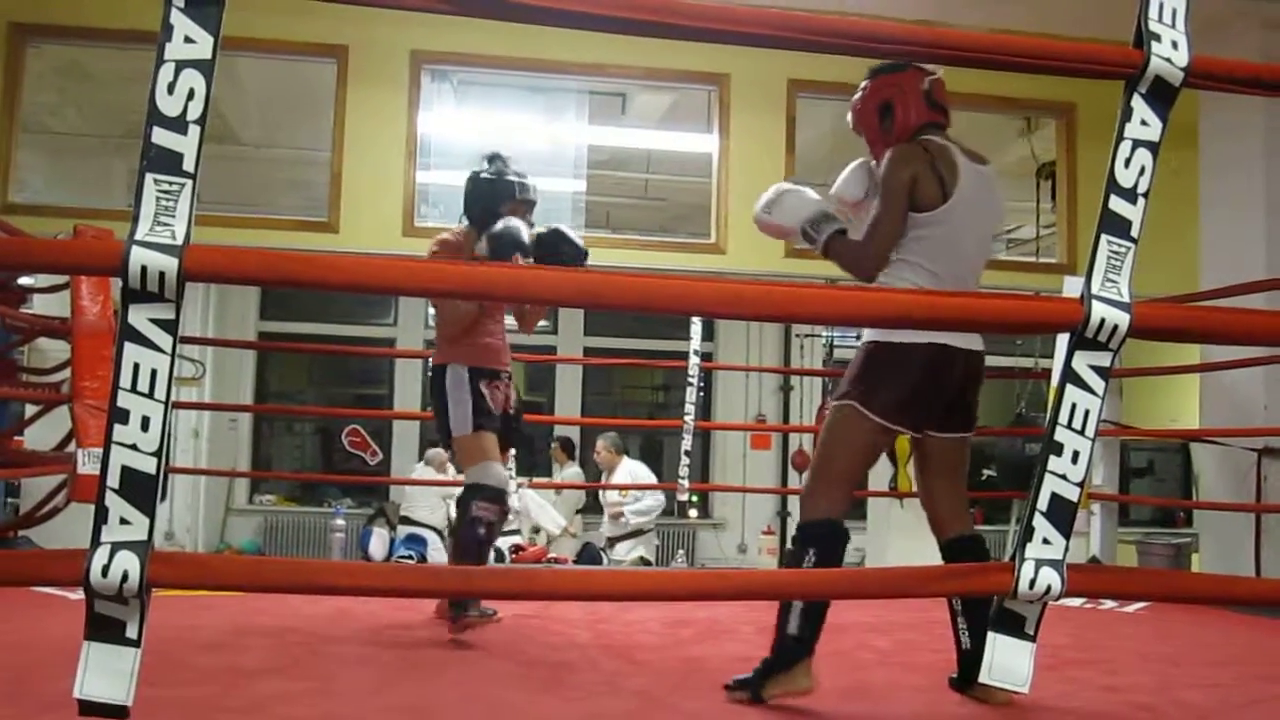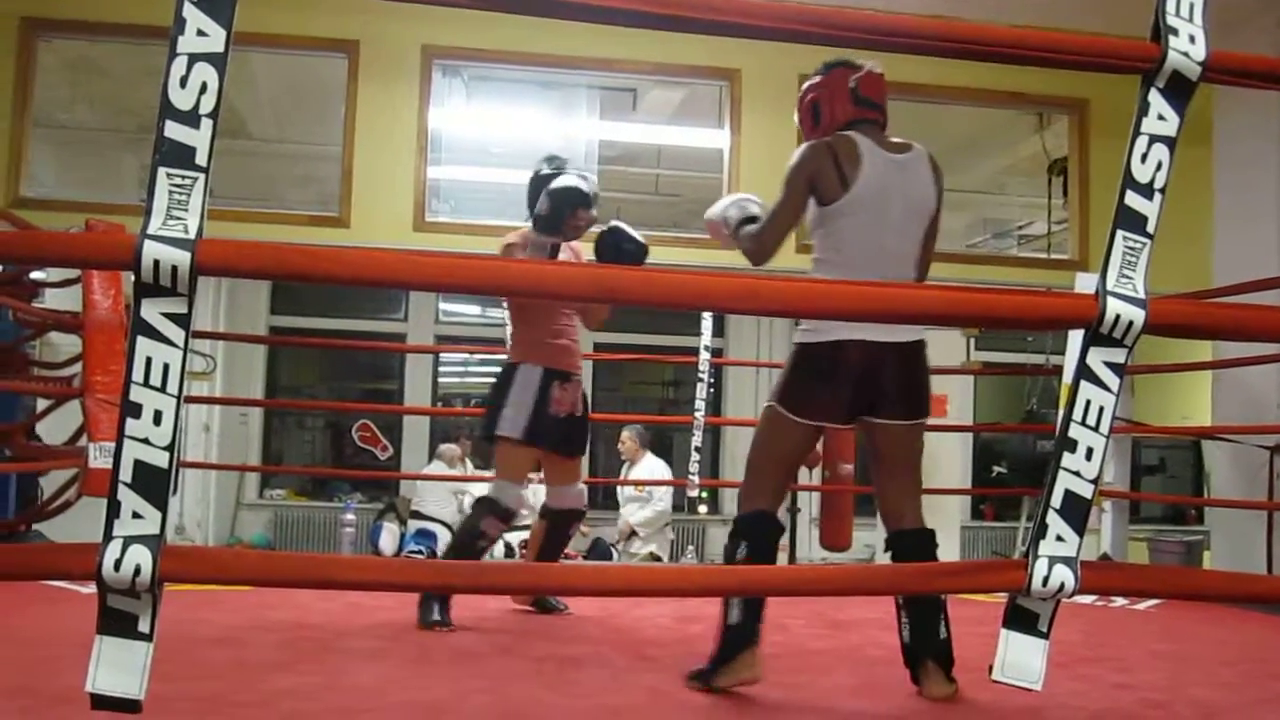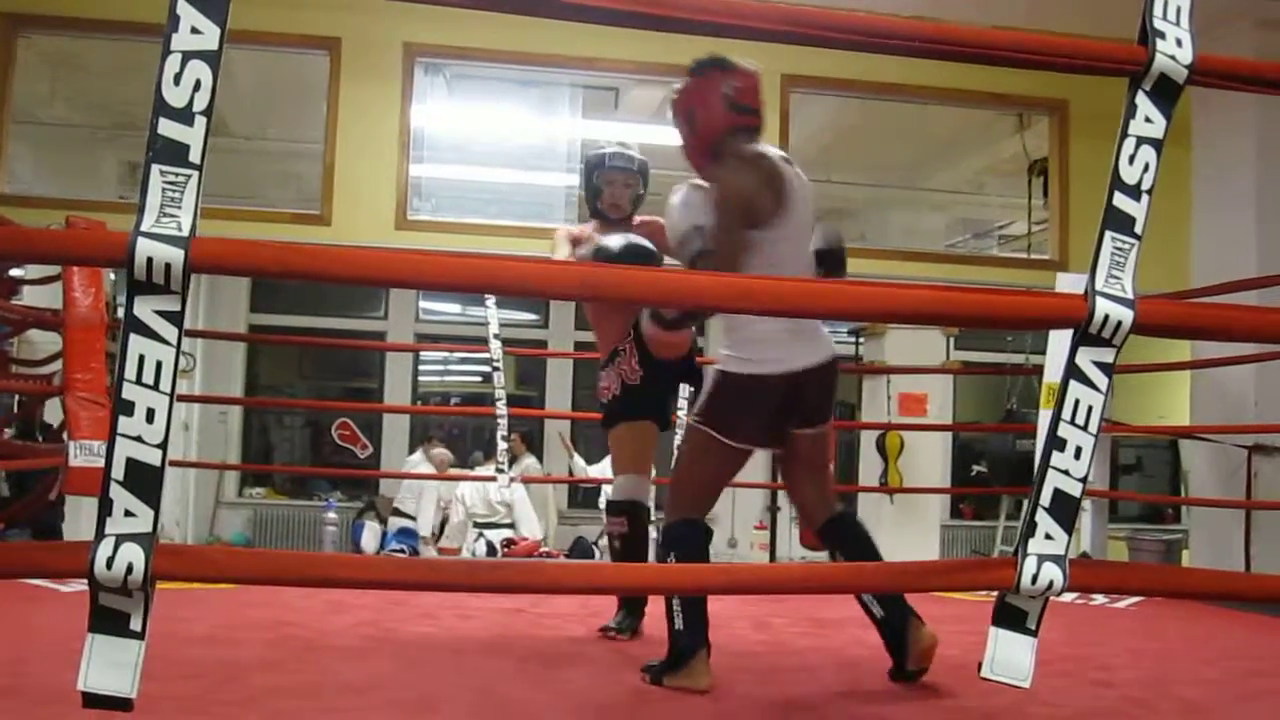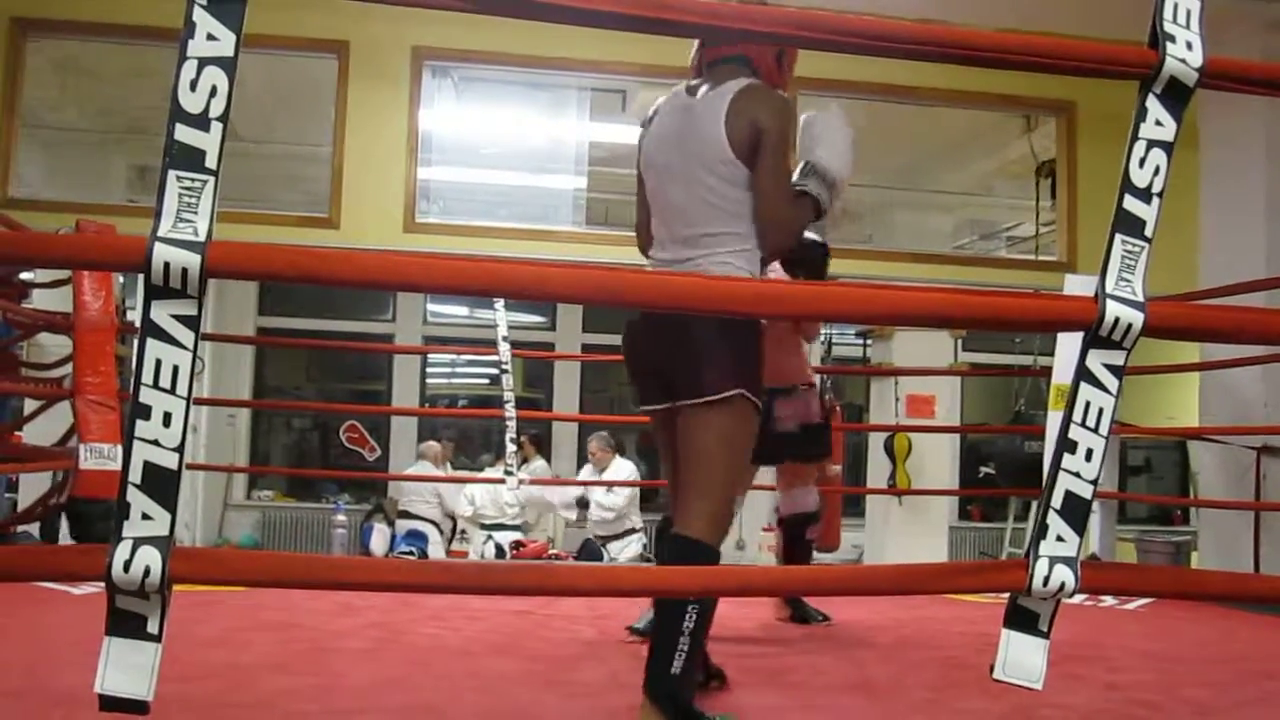
dt=0.7s
person 1, frame 1
left shoulder: (910, 158)
right shoulder: (984, 173)
left elbow: (866, 264)
left wrist: (813, 221)
left hip: (902, 348)
right hip: (960, 355)
left knee: (823, 498)
right knee: (951, 515)
left ankle: (790, 662)
right ankle: (982, 666)
person 1, frame 2
left shoulder: (822, 155)
right shoulder: (925, 164)
left elbow: (762, 251)
right elbow: (917, 270)
left wrist: (737, 220)
left hip: (830, 346)
right hip: (901, 350)
left knee: (760, 493)
right knee: (903, 509)
left ankle: (738, 649)
right ankle: (932, 662)
person 1, frame 3
left shoulder: (743, 179)
right shoulder: (780, 171)
left wrist: (693, 243)
left hip: (752, 374)
right hip: (810, 363)
left knee: (684, 510)
right knee: (820, 505)
left ankle: (689, 656)
right ankle: (904, 626)
person 1, frame 4
left shoulder: (661, 111)
right shoulder: (764, 104)
right elbow: (777, 233)
right wrist: (818, 181)
left hip: (651, 317)
right hip: (717, 317)
left knee: (685, 499)
right knee: (705, 515)
left ankle: (681, 660)
person 2, frame 1
left shoulder: (509, 252)
right shoulder: (449, 249)
left elbow: (529, 320)
right elbow: (453, 321)
left wrist: (554, 273)
right wrist: (486, 263)
left hip: (498, 380)
right hip: (459, 377)
left knee: (488, 492)
right knee: (489, 484)
left ankle: (461, 594)
right ankle: (461, 597)
person 2, frame 2
left shoulder: (575, 253)
right shoulder: (520, 245)
left elbow: (595, 318)
right elbow: (519, 292)
left wrist: (615, 272)
right wrist: (545, 235)
left hip: (567, 384)
right hip: (531, 378)
left knee: (569, 500)
right knee: (506, 495)
right ankle: (437, 591)
person 2, frame 3
left shoulder: (651, 230)
right shoulder: (576, 238)
right wrist: (596, 255)
left hip: (666, 344)
right hip: (624, 363)
right knee: (629, 485)
right ankle: (631, 605)
person 2, frame 4
left shoulder: (785, 272)
left elbow: (809, 334)
left wrist: (813, 280)
left hip: (798, 391)
right hip: (759, 393)
left knee: (801, 493)
left ankle: (790, 595)
